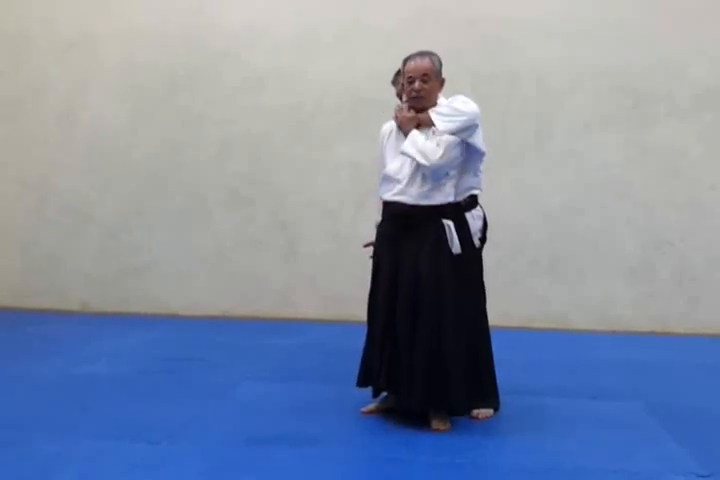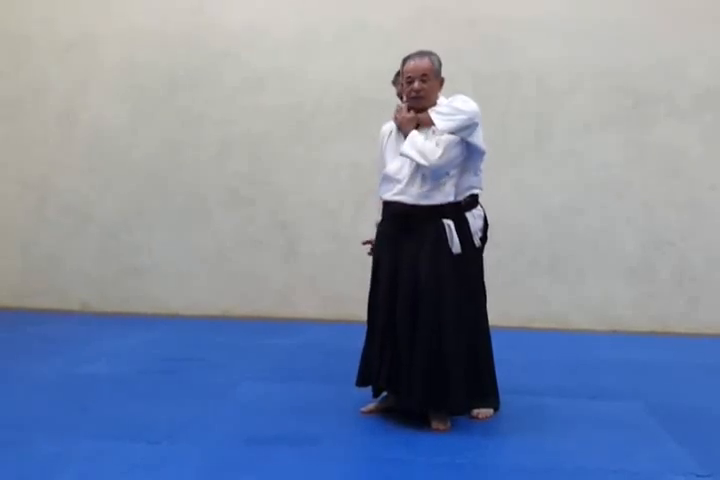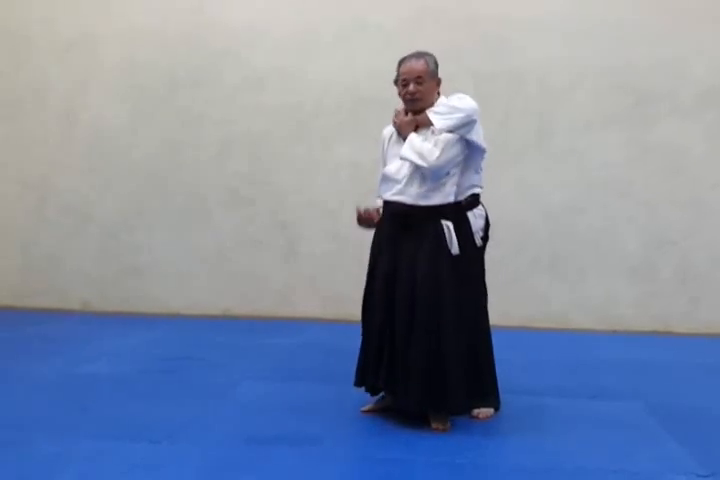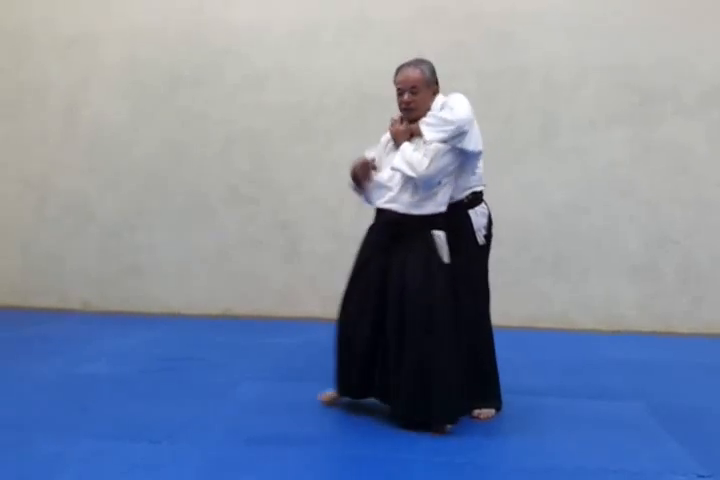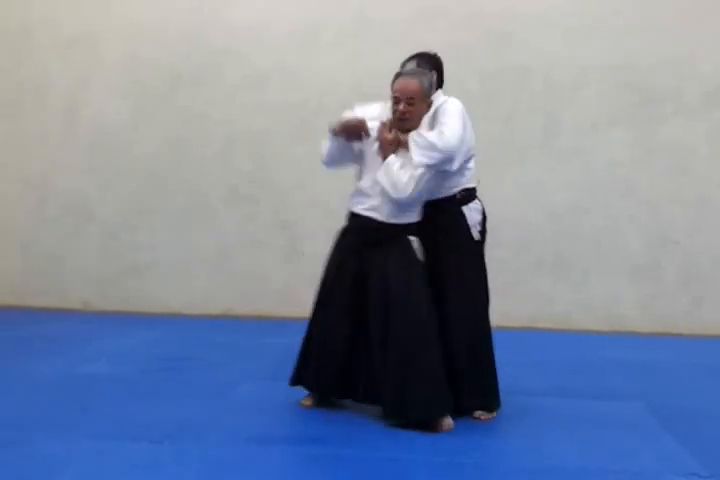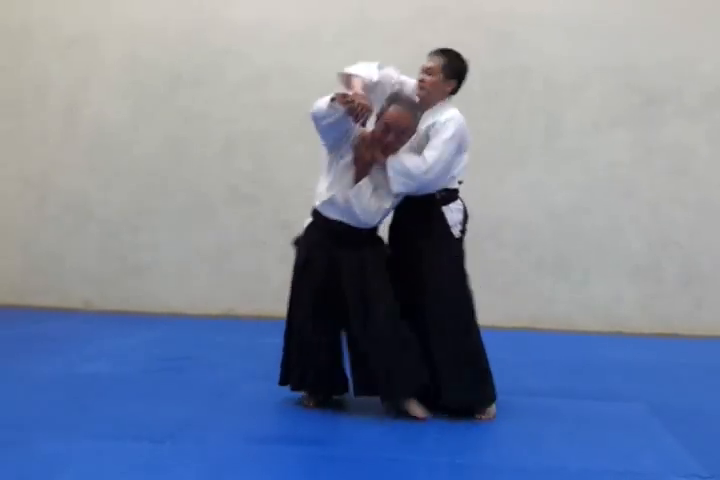
dt=0.2s
person 1, frame 1
left shoulder: (454, 123)
right shoulder: (390, 129)
left elbow: (434, 162)
left wrist: (411, 130)
left hip: (437, 231)
right hip: (395, 228)
left knee: (439, 317)
right knee: (390, 312)
left ankle: (440, 403)
right ankle: (396, 391)
person 1, frame 2
left shoulder: (455, 122)
right shoulder: (390, 129)
left elbow: (434, 162)
left wrist: (411, 131)
left hip: (438, 231)
right hip: (395, 228)
left knee: (439, 317)
right knee: (390, 312)
left ankle: (440, 403)
right ankle: (395, 390)
person 1, frame 3
left shoulder: (454, 123)
right shoulder: (391, 131)
left elbow: (431, 163)
left wrist: (410, 134)
right wrist: (380, 216)
left hip: (436, 231)
right hip: (394, 228)
left knee: (437, 317)
right knee: (384, 310)
left ankle: (439, 404)
right ankle: (392, 391)
person 1, frame 4
right shoulder: (390, 137)
left elbow: (422, 172)
left wrist: (401, 142)
right wrist: (362, 180)
left hip: (424, 241)
right hip: (384, 234)
left knee: (426, 325)
right knee: (360, 313)
left ankle: (435, 409)
right ankle: (353, 385)
person 1, frame 5
right shoulder: (371, 131)
left elbow: (402, 193)
right elbow: (332, 158)
left wrist: (389, 154)
right wrist: (342, 134)
left hip: (397, 245)
right hip: (356, 236)
left knee: (410, 324)
right knee: (334, 315)
left ankle: (431, 407)
right ankle: (322, 387)
person 1, frame 6
right shoulder: (346, 135)
left elbow: (367, 212)
right elbow: (321, 114)
left wrist: (362, 169)
right wrist: (343, 103)
left hip: (363, 245)
right hip: (321, 237)
left knee: (380, 316)
right knee: (312, 314)
left ankle: (403, 391)
right ankle: (319, 387)
person 2, frame 1
left shoulder: (454, 113)
right shoulder: (404, 130)
left elbow: (469, 113)
right elbow: (398, 185)
left wrist: (418, 120)
right wrist: (388, 232)
left hip: (459, 226)
right hip: (420, 229)
left knee: (466, 310)
right knee: (418, 311)
left ankle: (481, 395)
right ankle: (423, 391)
person 2, frame 2
left shoulder: (454, 116)
right shoulder: (403, 130)
left elbow: (469, 112)
right elbow: (398, 186)
left wrist: (419, 119)
right wrist: (387, 231)
left hip: (460, 225)
right hip: (421, 229)
left knee: (466, 311)
right knee: (419, 311)
left ankle: (481, 395)
right ankle: (423, 390)
person 2, frame 3
left shoulder: (455, 109)
right shoulder: (405, 130)
left elbow: (467, 109)
right elbow: (401, 183)
left wrist: (418, 120)
right wrist: (379, 213)
left hip: (462, 225)
right hip: (424, 228)
left knee: (467, 310)
right knee: (422, 310)
left ankle: (481, 395)
right ankle: (426, 391)
person 2, frame 4
left shoulder: (451, 106)
right shoulder: (411, 131)
left elbow: (457, 120)
left wrist: (412, 131)
left hip: (464, 224)
left knee: (469, 311)
left ankle: (483, 395)
person 2, frame 5
left shoulder: (448, 110)
left elbow: (448, 147)
left wrist: (404, 140)
left hip: (458, 220)
right hip: (423, 220)
left knee: (465, 309)
left ankle: (480, 396)
person 2, frame 6
left shoulder: (450, 122)
right shoulder: (410, 97)
left elbow: (423, 171)
right elbow: (376, 74)
left wrist: (382, 154)
right wrist: (357, 85)
left hip: (438, 219)
right hip: (406, 215)
left knee: (449, 306)
right knee: (406, 303)
left ankle: (475, 394)
